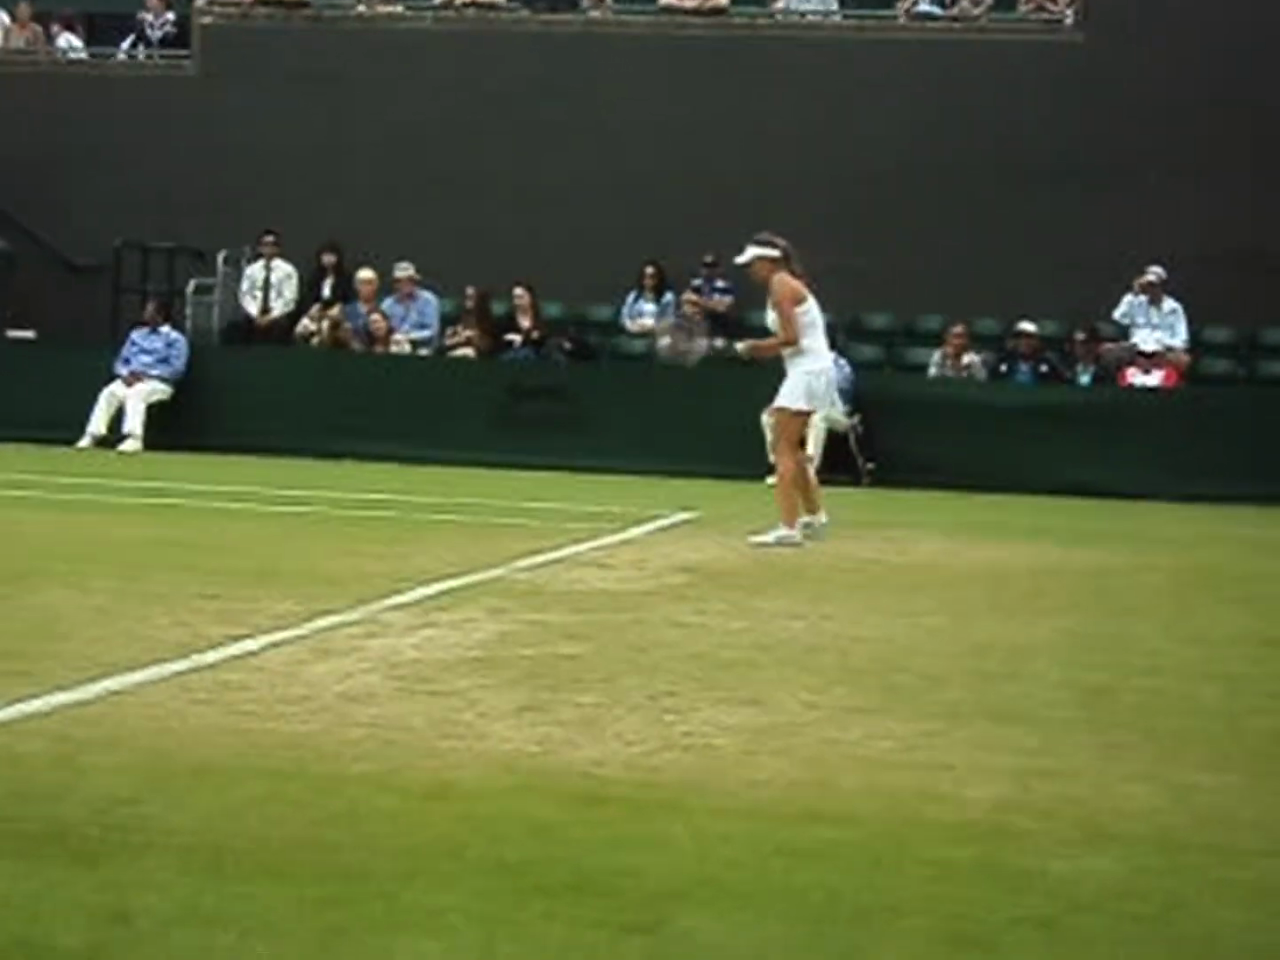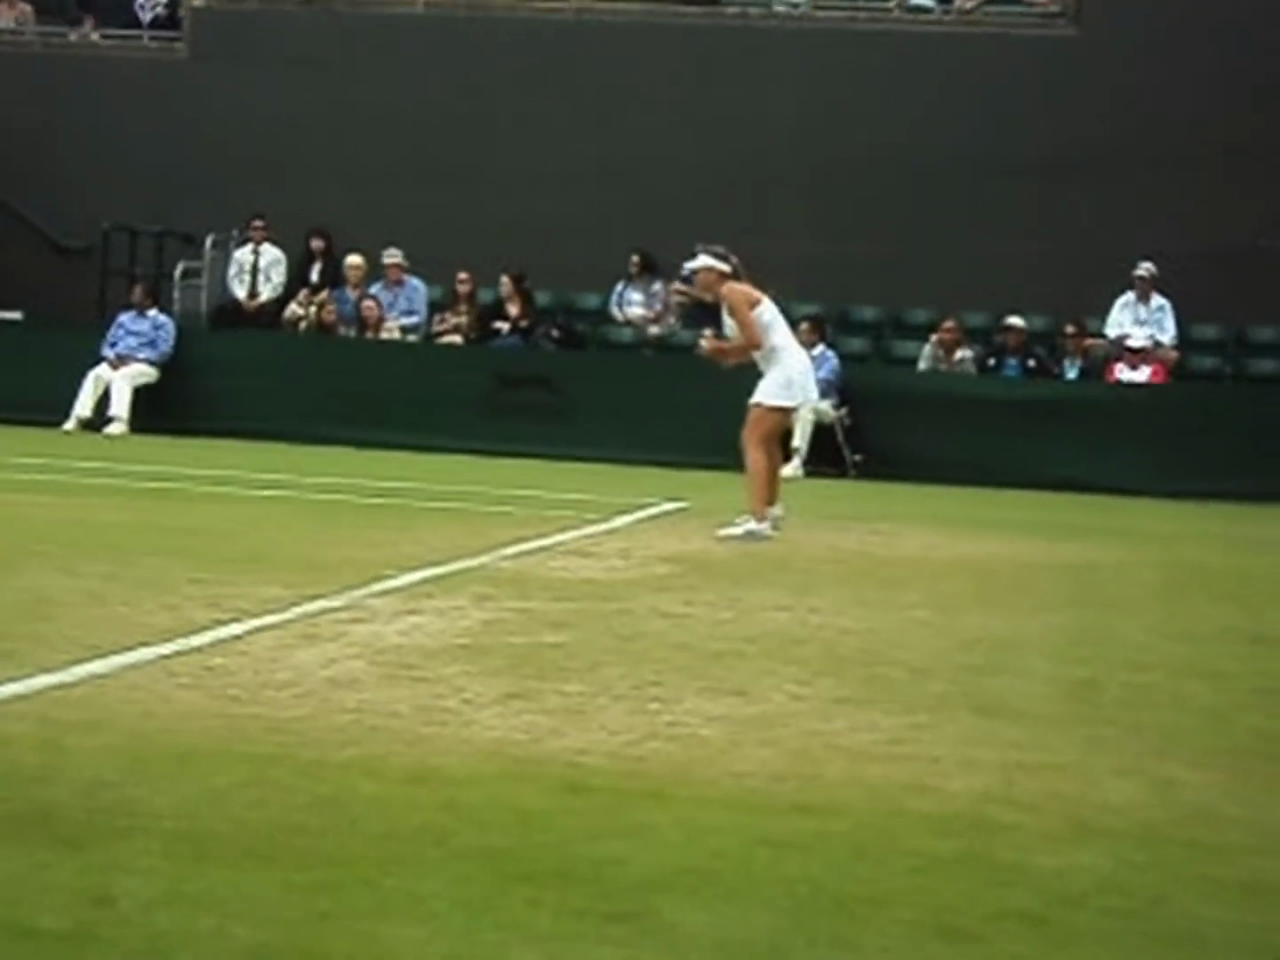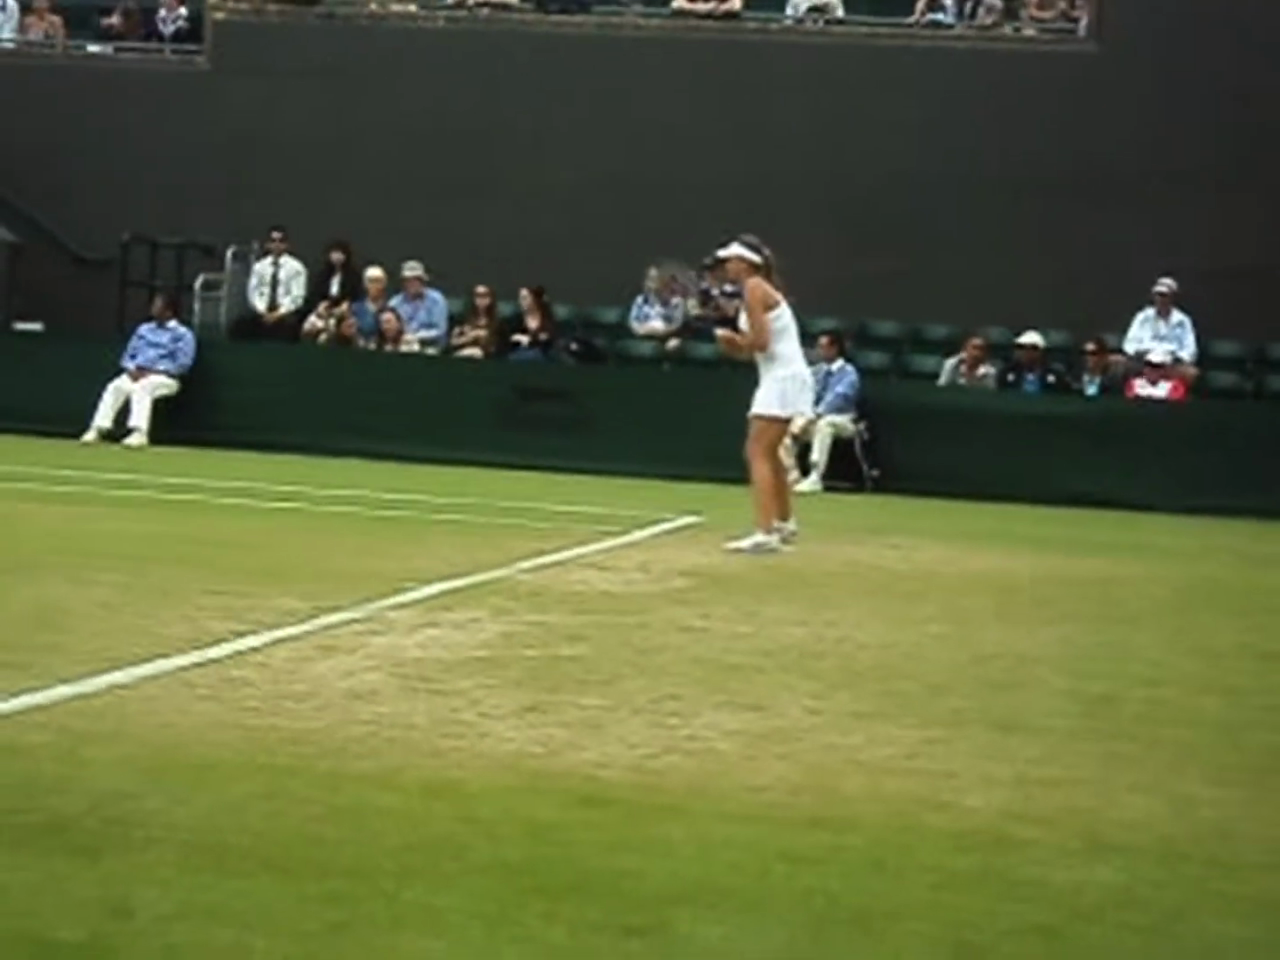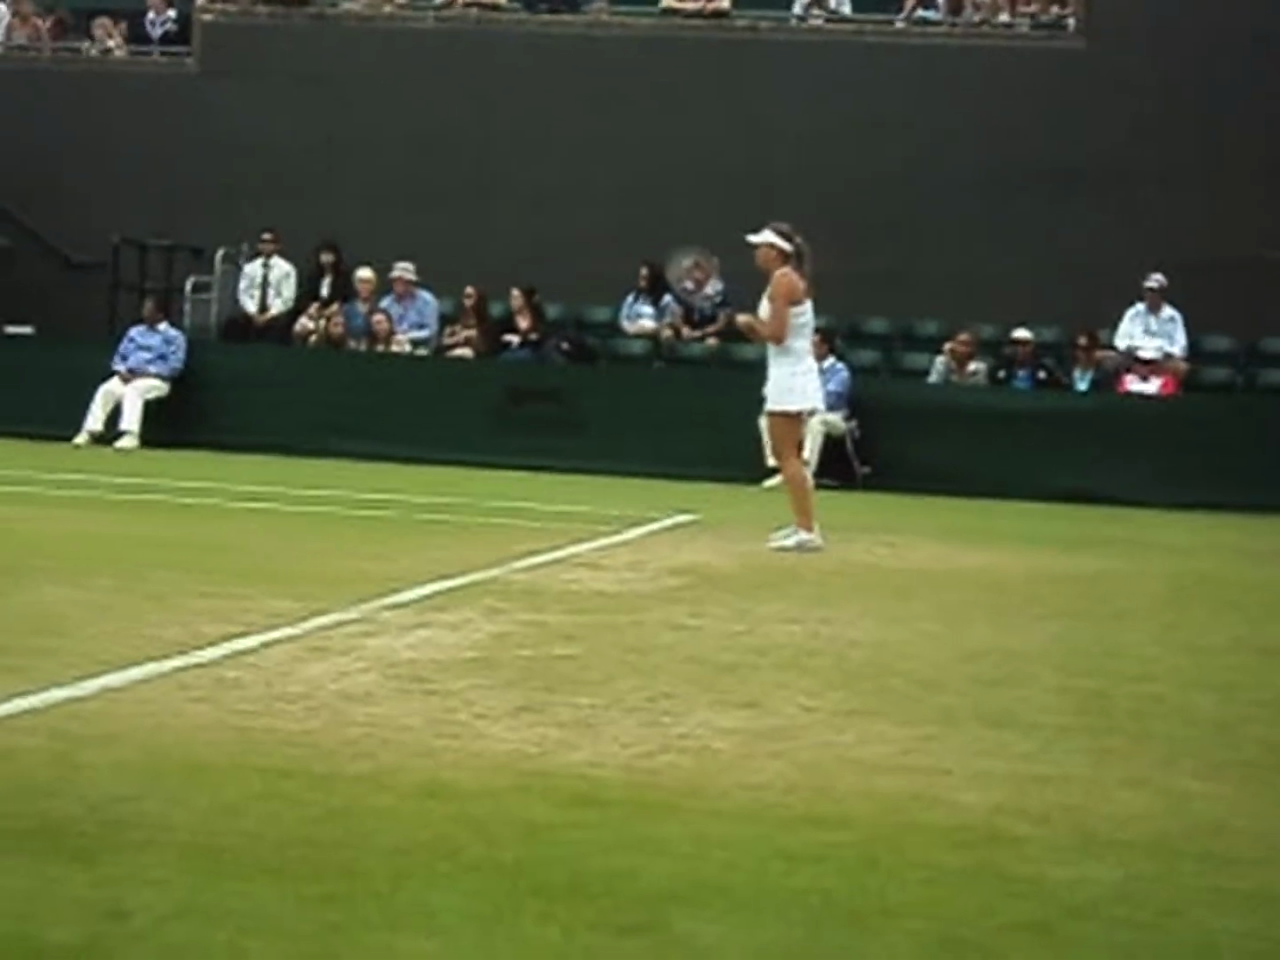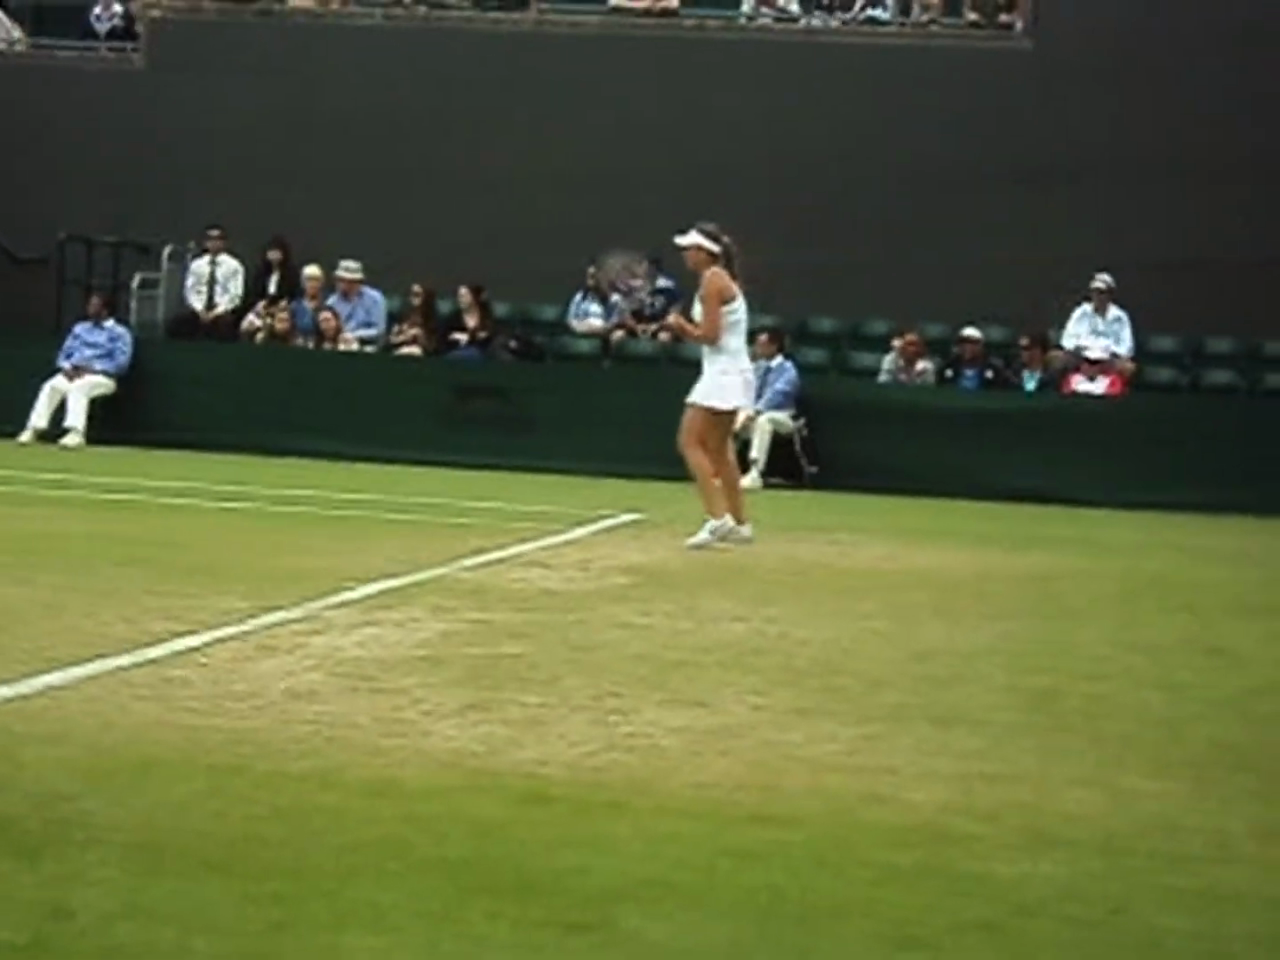
dt=1s
person 1, frame 1
left shoulder: (780, 285)
right shoulder: (787, 284)
left elbow: (792, 337)
left wrist: (758, 346)
right wrist: (763, 348)
left hip: (807, 373)
right hip: (810, 372)
left knee: (783, 448)
right knee: (789, 447)
left ankle: (789, 529)
right ankle: (814, 515)
person 1, frame 2
left shoulder: (732, 293)
right shoulder: (729, 296)
left elbow: (755, 340)
left wrist: (720, 348)
right wrist: (724, 353)
left hip: (785, 370)
right hip: (786, 369)
left knee: (752, 440)
right knee: (766, 439)
left ankle: (758, 522)
right ankle: (770, 508)
person 1, frame 3
left shoulder: (753, 288)
right shoulder: (763, 289)
left elbow: (760, 341)
left wrist: (730, 338)
right wrist: (736, 344)
left hip: (783, 380)
right hip: (785, 378)
left knee: (756, 453)
right knee: (767, 453)
left ankle: (765, 534)
right ankle: (784, 522)
person 1, frame 4
left shoulder: (782, 280)
right shoulder: (789, 280)
left elbow: (776, 334)
left wrist: (750, 323)
right wrist: (754, 327)
left hip: (791, 376)
right hip: (789, 375)
left knee: (786, 455)
right knee: (787, 454)
left ankle: (808, 532)
right ankle: (804, 526)
person 1, frame 5
left shoulder: (712, 280)
right shoulder: (722, 279)
left elbow: (710, 335)
left wrist: (681, 325)
right wrist: (683, 328)
left hip: (724, 373)
right hip: (729, 373)
left knee: (689, 442)
right knee: (717, 449)
left ankle: (717, 519)
right ankle: (739, 524)
